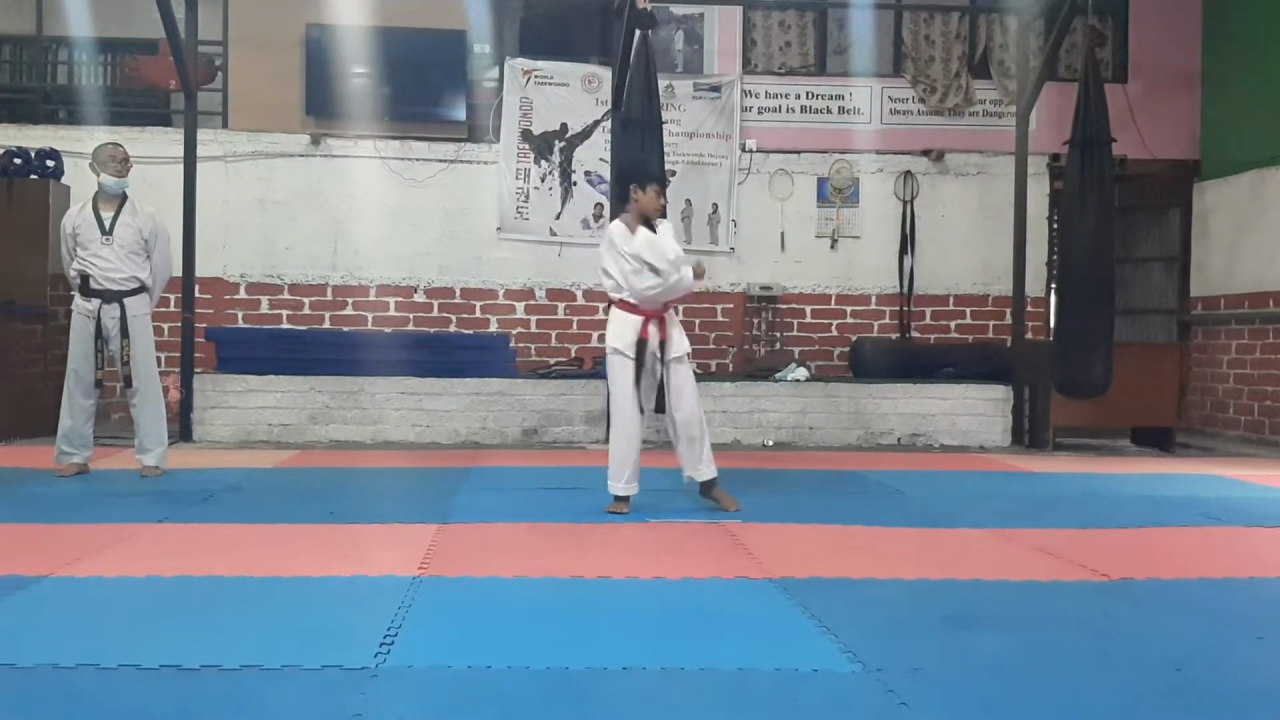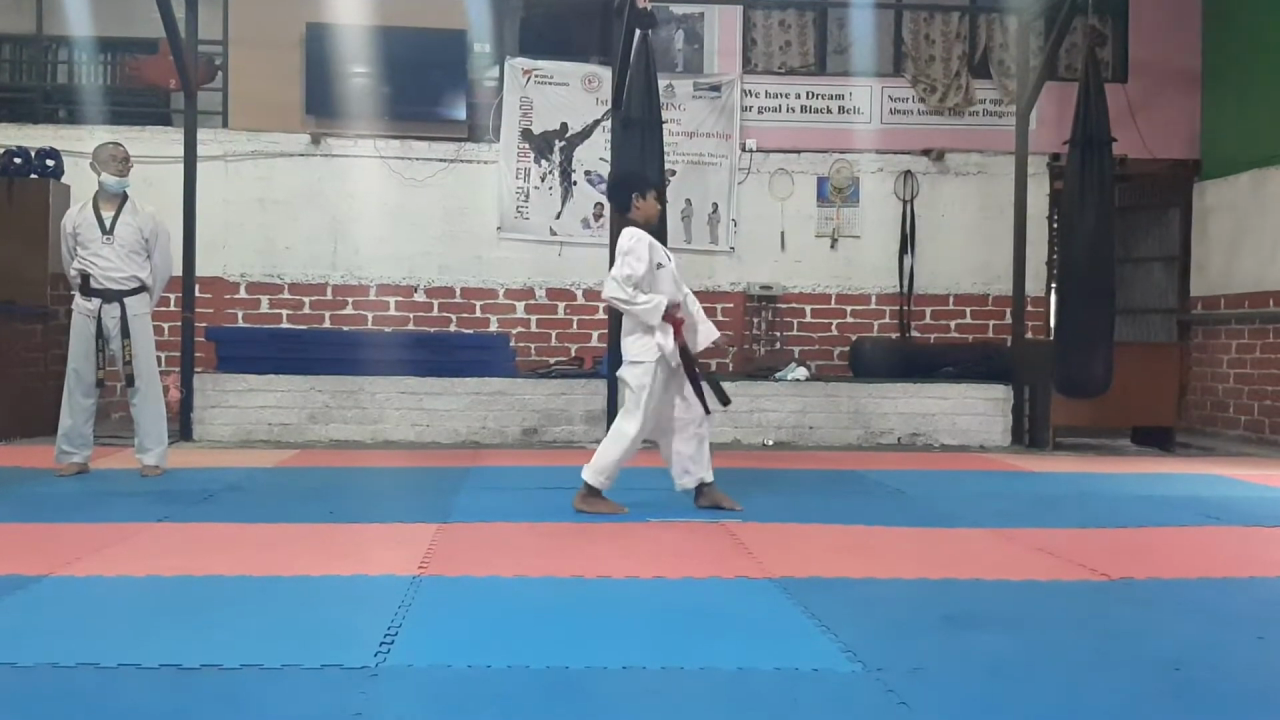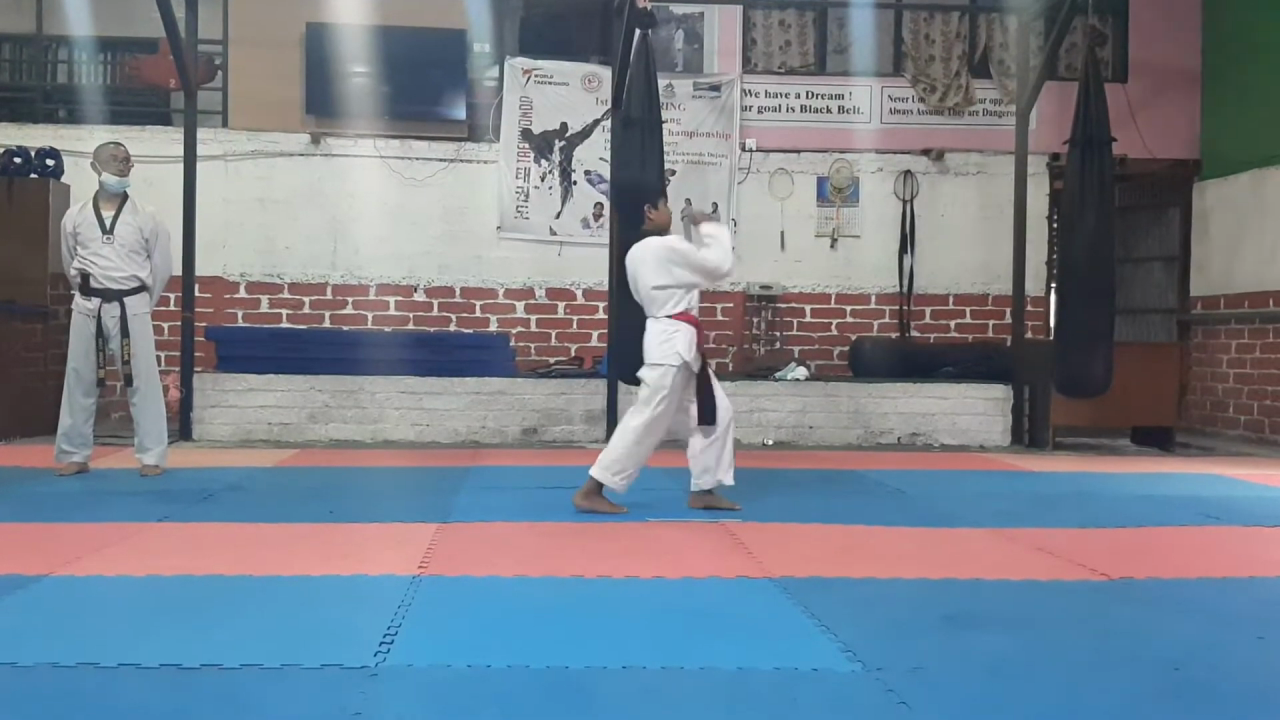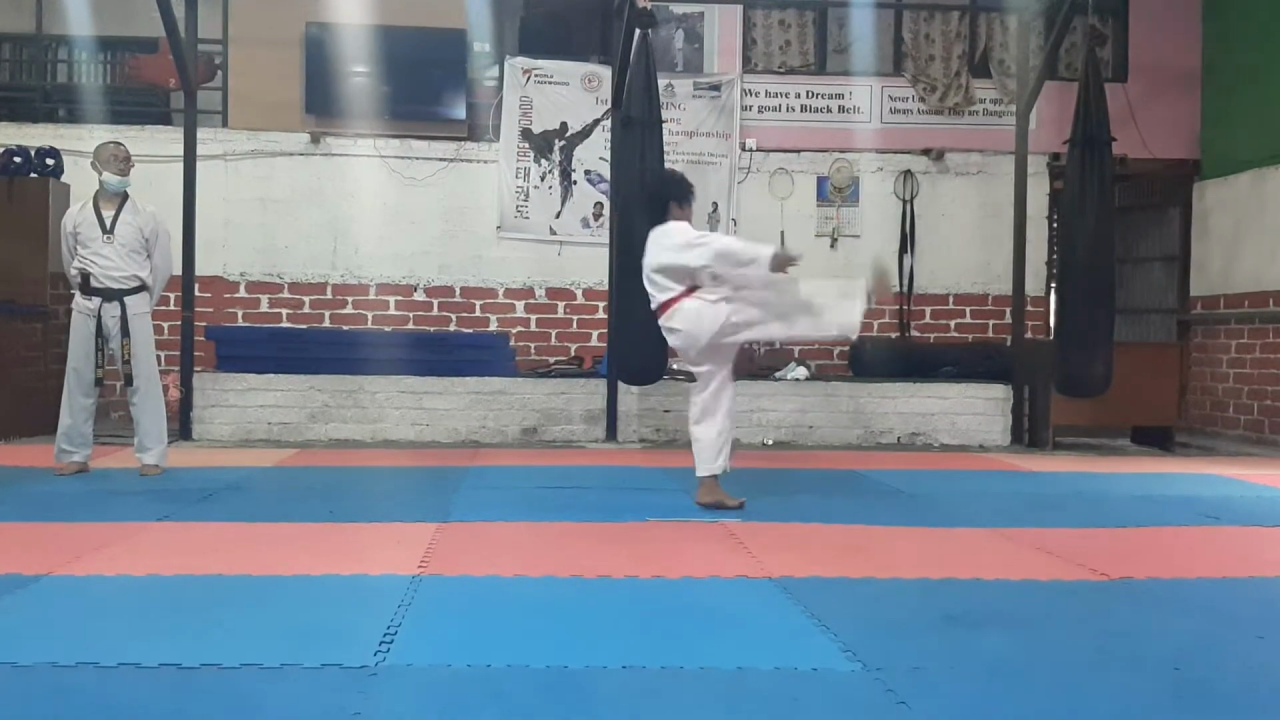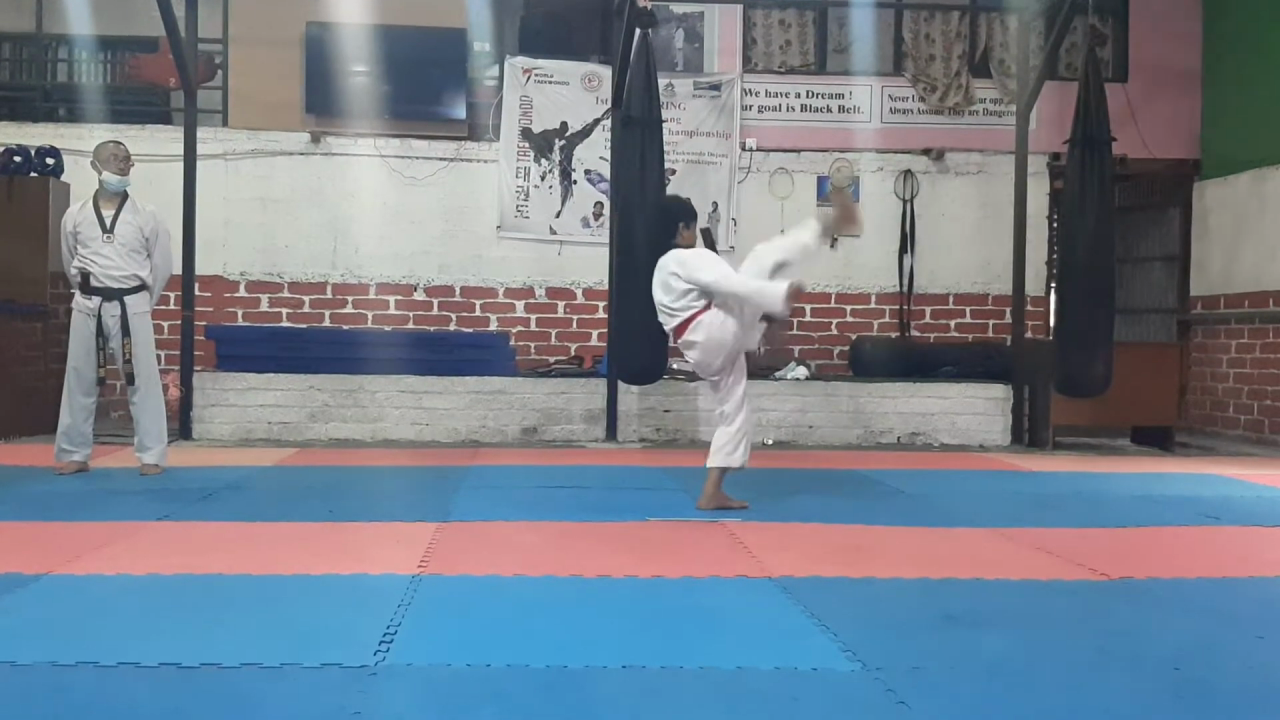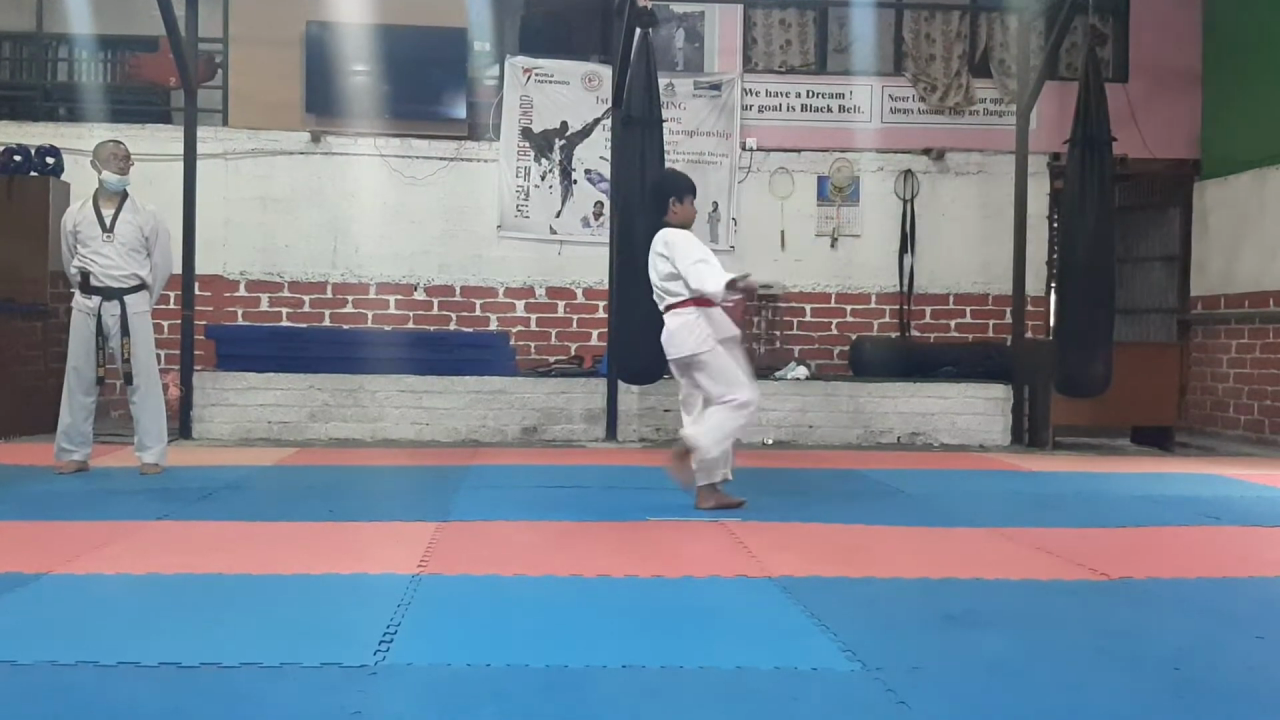
dt=0.3s
person 1, frame 1
left shoulder: (660, 228)
right shoulder: (616, 233)
left elbow: (671, 264)
right elbow: (643, 286)
left wrist: (640, 232)
right wrist: (691, 277)
left hip: (665, 331)
right hip: (630, 332)
left knee: (687, 410)
right knee: (627, 415)
left ankle: (708, 483)
right ankle: (621, 493)
person 1, frame 2
left shoulder: (646, 242)
right shoulder: (636, 241)
left elbow: (678, 294)
right elbow: (615, 291)
left wrist: (704, 332)
right wrist: (660, 308)
left hip: (661, 343)
right hip: (648, 343)
left knee: (688, 415)
right knee: (636, 420)
left ankle: (703, 488)
right ankle: (588, 492)
person 1, frame 3
left shoulder: (637, 253)
right shoulder: (669, 247)
right elbow: (719, 266)
right wrist: (711, 230)
left hip: (673, 342)
right hip: (673, 343)
left knee: (716, 413)
right knee: (646, 421)
left ankle: (704, 490)
right ankle: (590, 491)
person 1, frame 4
left shoulder: (657, 241)
right shoulder: (676, 234)
right elbow: (718, 251)
right wrist: (769, 257)
left hip: (685, 333)
right hip: (707, 314)
left knee: (709, 407)
right knee: (791, 306)
left ankle: (709, 486)
right ankle: (856, 305)
person 1, frame 5
left shoulder: (663, 269)
right shoulder: (689, 258)
right elbow: (730, 285)
right wrist: (782, 291)
left hip: (705, 351)
right hip: (721, 327)
left knee: (731, 414)
right knee: (764, 257)
left ankle: (712, 492)
right ankle: (828, 226)
person 1, frame 6
left shoulder: (666, 241)
right shoulder: (676, 239)
right elbow: (699, 273)
right wrist: (728, 284)
left hip: (680, 333)
right hip: (697, 327)
left knee: (702, 412)
right knee: (740, 399)
left ankle: (708, 488)
right ankle: (687, 450)
person 2, frame 1
left shoulder: (145, 218)
right shoulder: (75, 217)
left elbow: (162, 266)
right elbow: (71, 265)
left wrist: (142, 302)
right wrist: (91, 297)
left hip: (131, 309)
right hip: (88, 309)
left knee: (143, 382)
right knee: (80, 383)
left ankle: (152, 457)
right ankle: (75, 455)
person 2, frame 2
left shoulder: (145, 217)
right shoulder: (75, 217)
left elbow: (162, 266)
right elbow: (71, 264)
left wrist: (141, 302)
right wrist: (91, 297)
left hip: (131, 309)
right hip: (88, 309)
left knee: (143, 382)
right knee: (80, 382)
left ankle: (152, 457)
right ankle: (74, 455)
person 2, frame 3
left shoulder: (146, 217)
right shoulder: (75, 216)
left elbow: (162, 266)
right elbow: (70, 264)
left wrist: (141, 301)
right wrist: (91, 295)
left hip: (130, 308)
right hip: (88, 308)
left knee: (143, 382)
right knee: (80, 381)
left ankle: (152, 456)
right ankle: (74, 454)
person 2, frame 4
left shoulder: (146, 217)
right shoulder: (76, 216)
left elbow: (162, 265)
right elbow: (71, 264)
left wrist: (141, 301)
right wrist: (91, 295)
left hip: (131, 308)
right hip: (88, 308)
left knee: (143, 381)
right knee: (80, 381)
left ankle: (152, 456)
right ankle: (75, 454)
person 2, frame 5
left shoulder: (146, 216)
right shoulder: (75, 215)
left elbow: (162, 265)
right elbow: (71, 263)
left wrist: (142, 301)
right wrist: (91, 295)
left hip: (131, 307)
right hip: (88, 307)
left knee: (143, 380)
right knee: (80, 381)
left ankle: (151, 455)
right ankle: (74, 454)
person 2, frame 6
left shoulder: (146, 216)
right shoulder: (75, 215)
left elbow: (162, 264)
right elbow: (71, 262)
left wrist: (141, 300)
right wrist: (91, 294)
left hip: (131, 307)
right hip: (88, 306)
left knee: (143, 380)
right knee: (80, 380)
left ankle: (151, 455)
right ankle: (74, 453)
